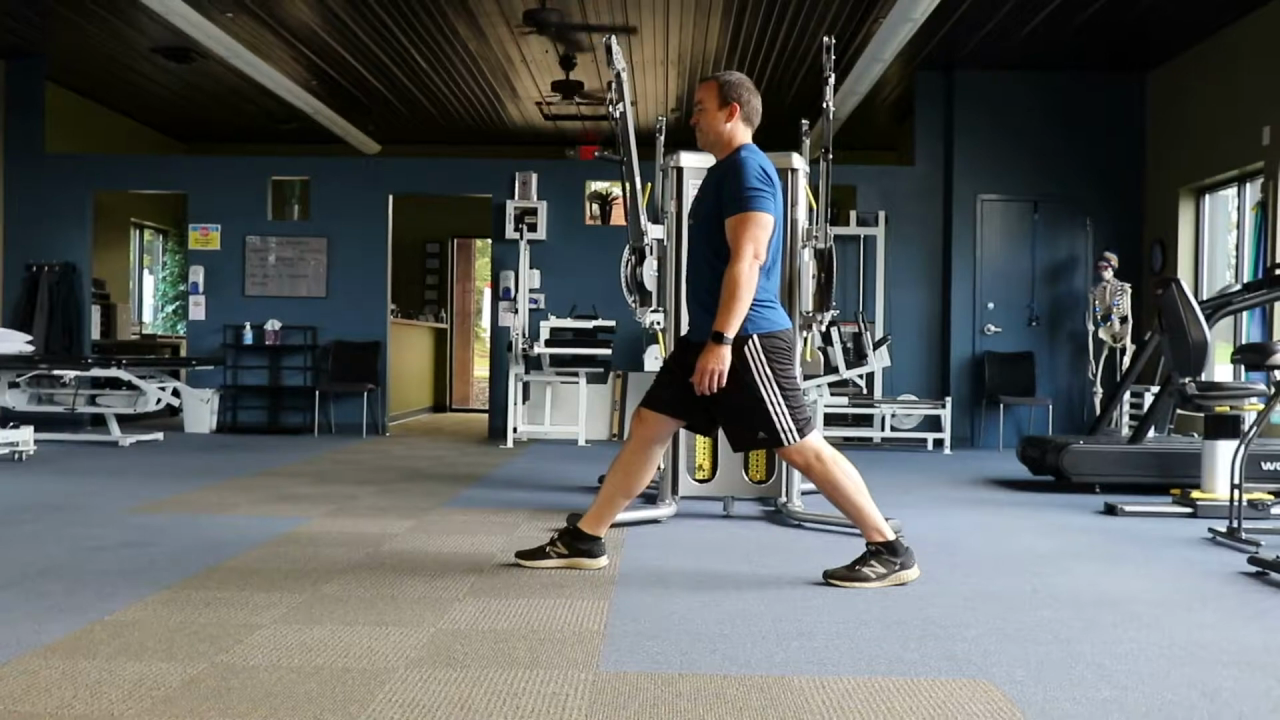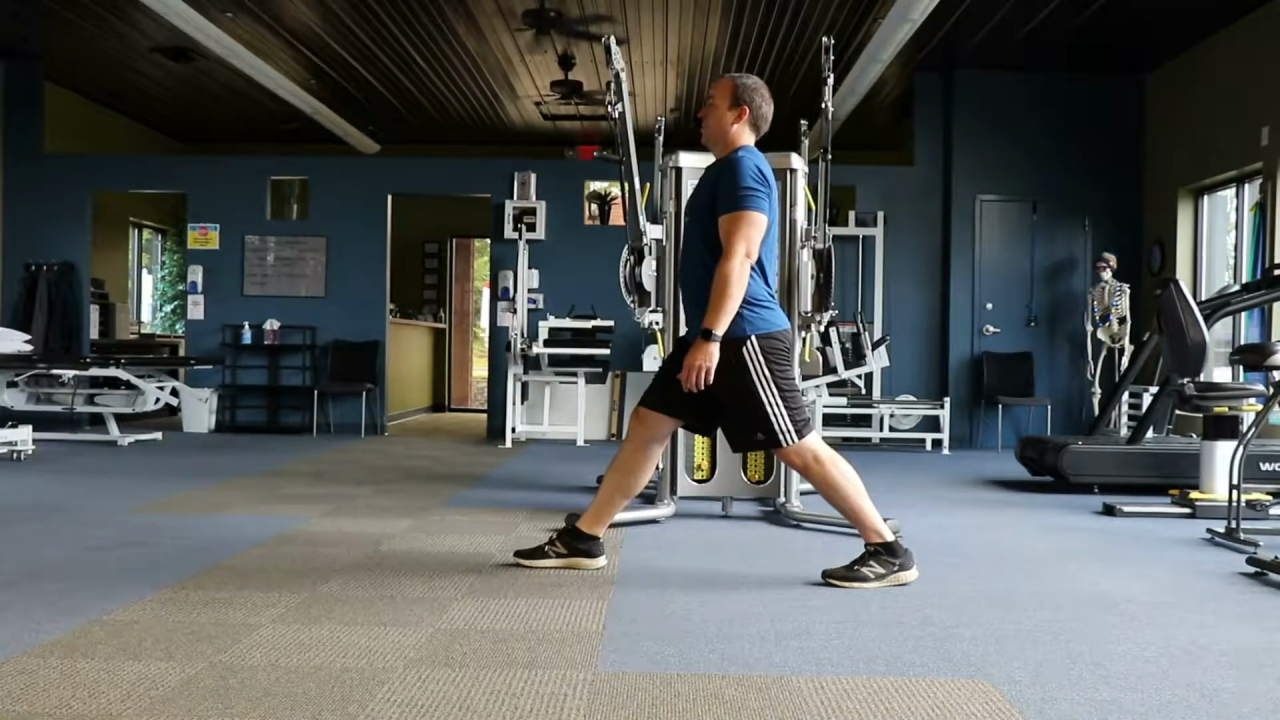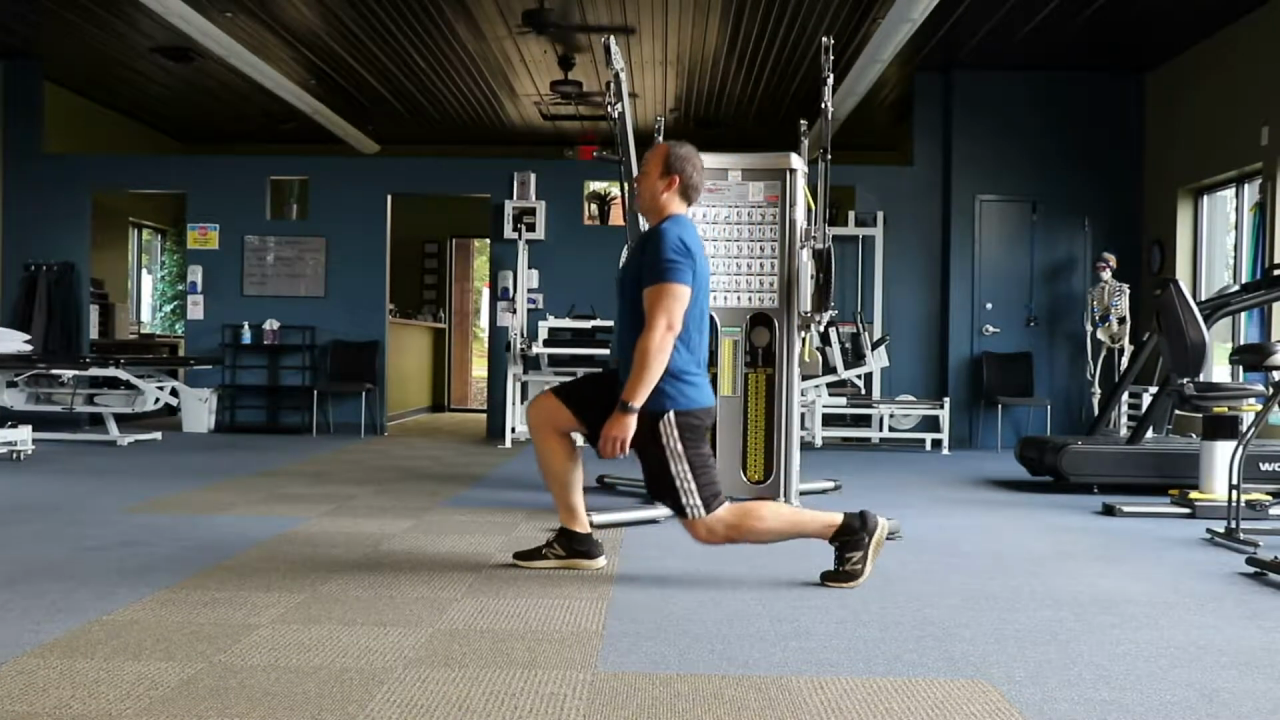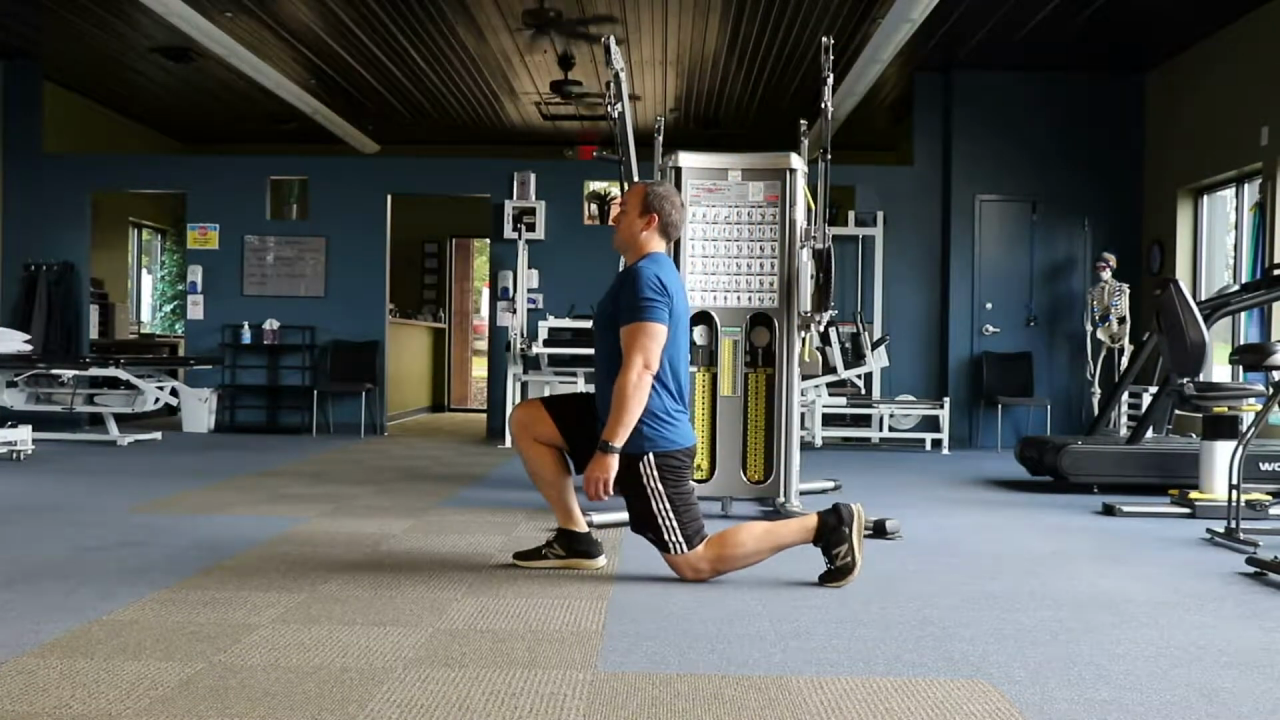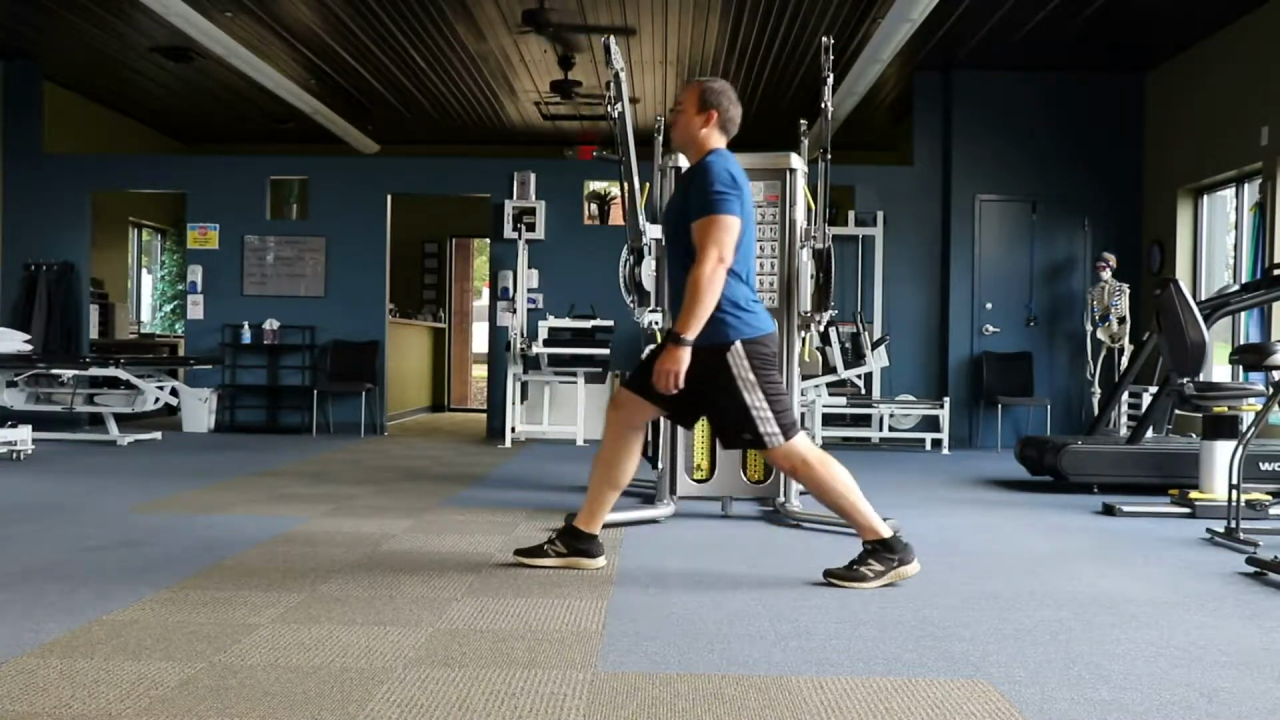
dt=1s
person 1, frame 1
left shoulder: (747, 168)
right shoulder: (727, 171)
left elbow: (747, 259)
left wrist: (722, 341)
left hip: (745, 337)
right hip: (710, 334)
left knee: (801, 447)
right knee: (647, 426)
left ankle: (890, 550)
right ankle: (583, 540)
person 1, frame 2
left shoulder: (743, 167)
right shoulder: (728, 171)
left elbow: (739, 257)
left wrist: (709, 337)
left hip: (743, 336)
right hip: (718, 335)
left knee: (799, 448)
right knee: (646, 425)
left ankle: (889, 551)
right ankle: (582, 540)
person 1, frame 3
left shoulder: (668, 237)
right shoulder: (669, 236)
left elbow: (663, 329)
left wrist: (627, 409)
left hip: (669, 401)
right hip: (650, 388)
left knee: (712, 525)
right knee: (544, 413)
left ankle: (850, 527)
right ankle: (577, 539)
person 1, frame 4
left shoulder: (644, 276)
right shoulder: (655, 273)
left elbow: (640, 370)
left wrist: (607, 450)
left hip: (647, 438)
right hip: (635, 426)
left knee: (696, 563)
right knee: (526, 421)
left ankle: (829, 524)
right ankle: (576, 539)
person 1, frame 5
left shoulder: (714, 171)
right shoulder: (706, 173)
left elbow: (713, 262)
left wrist: (680, 341)
right wrist: (684, 339)
left hip: (732, 339)
right hip: (707, 337)
left knee: (788, 450)
right knee: (624, 411)
left ankle: (888, 546)
right ankle: (582, 538)
